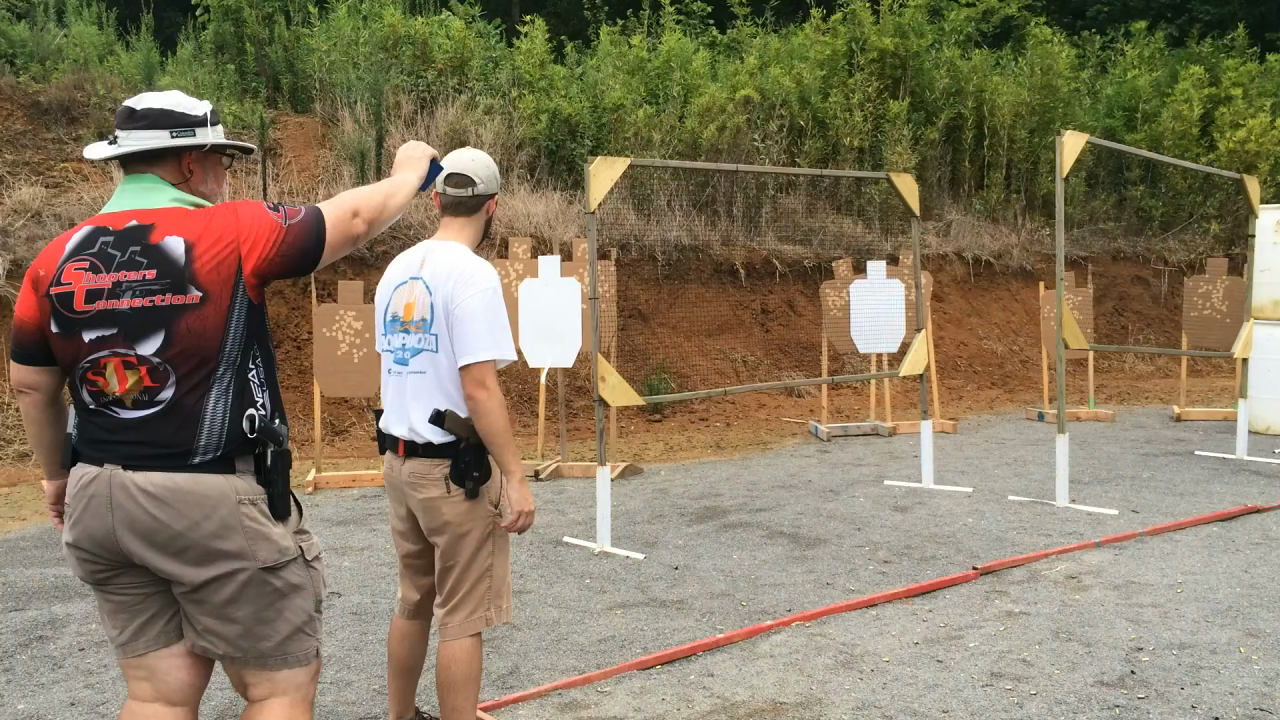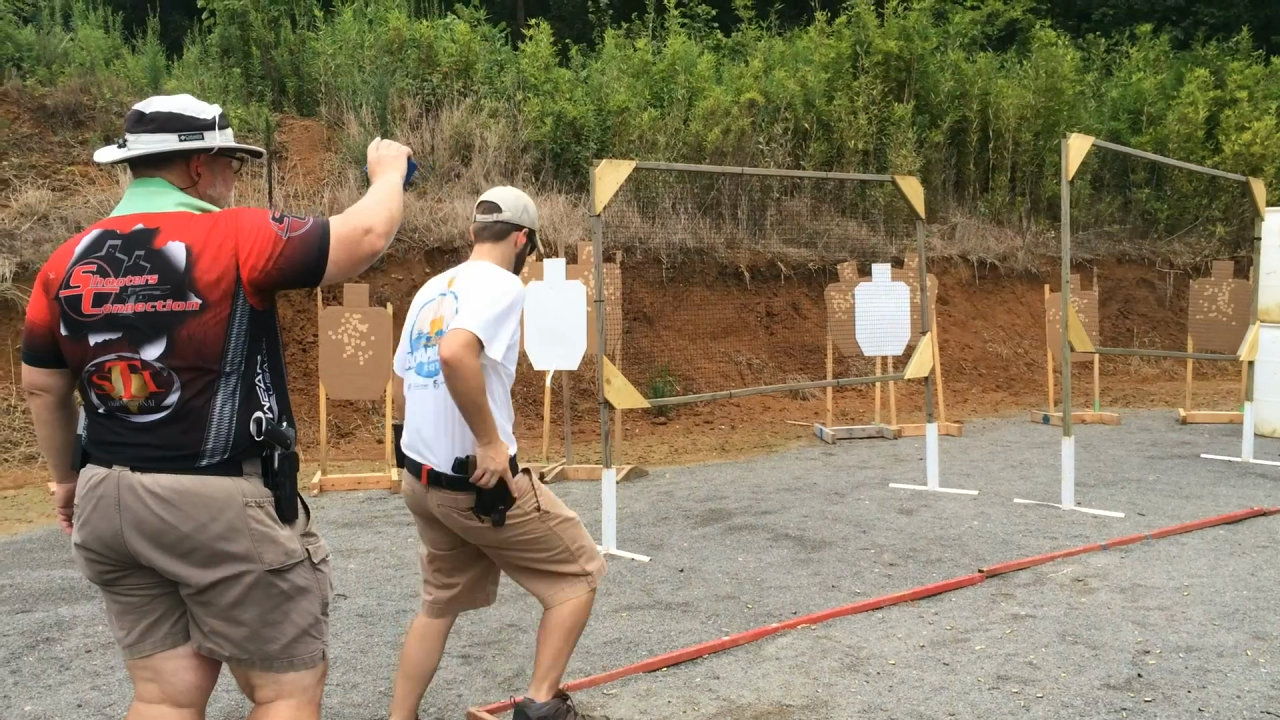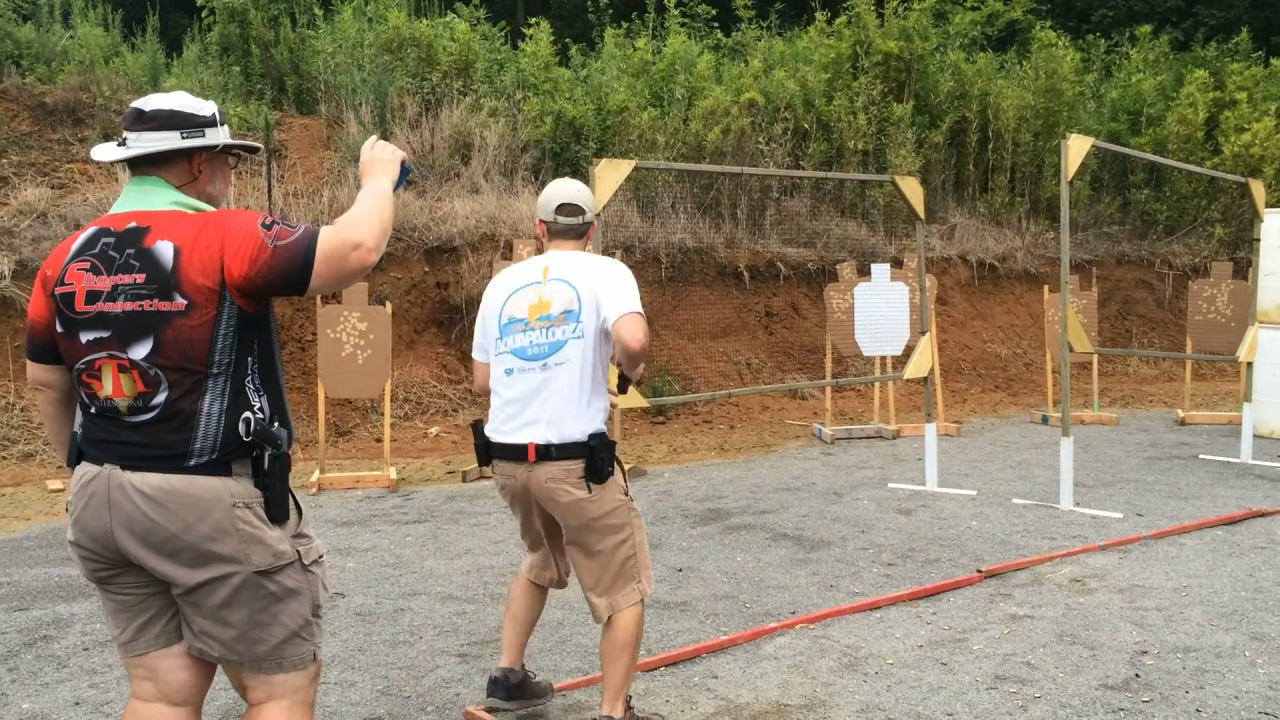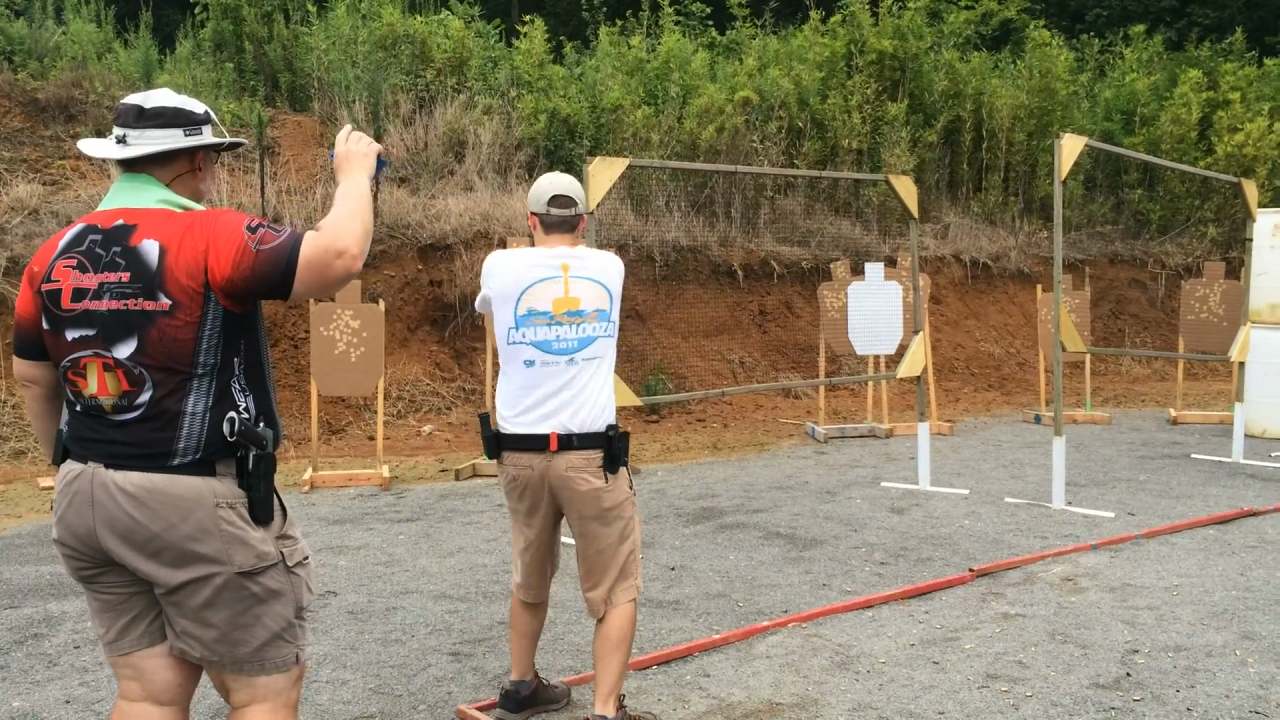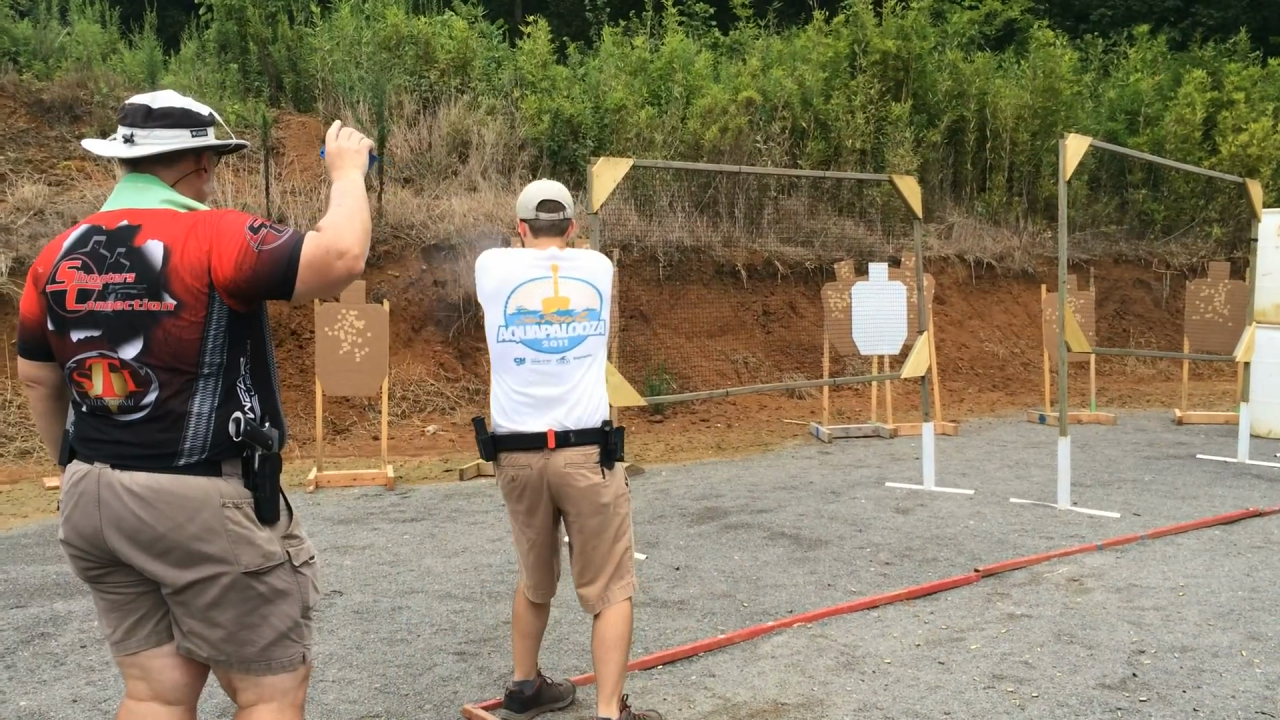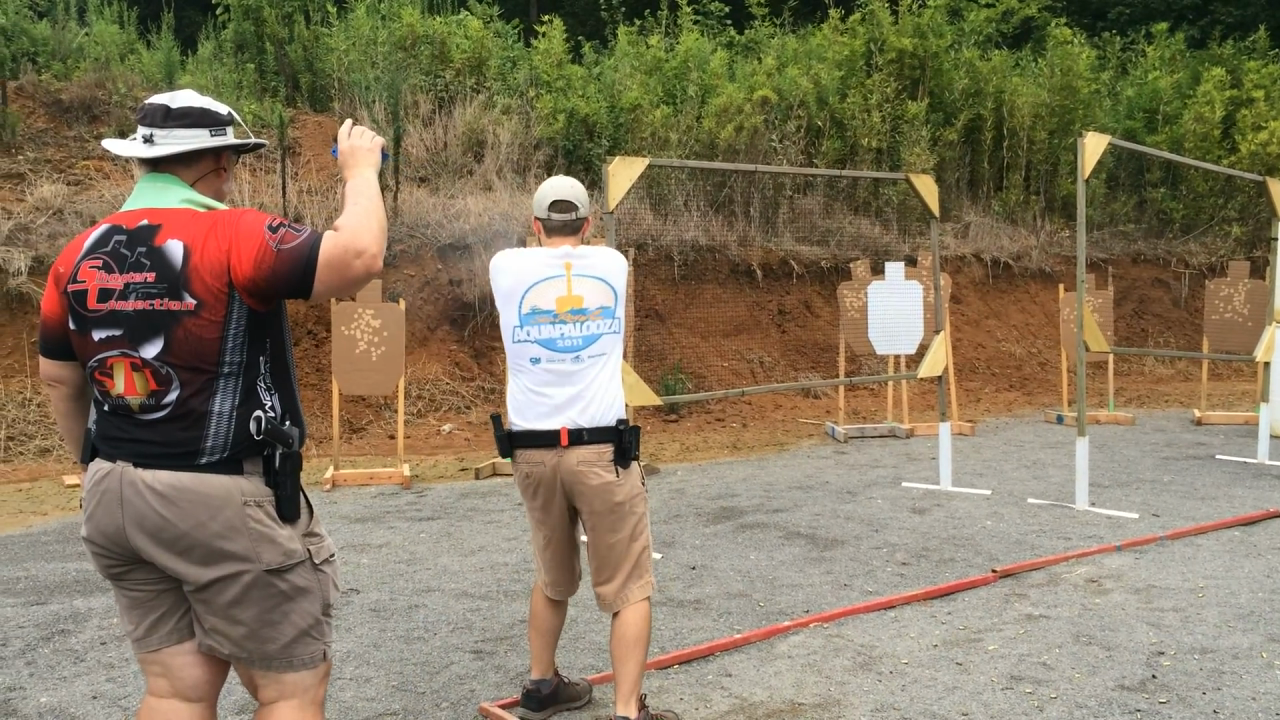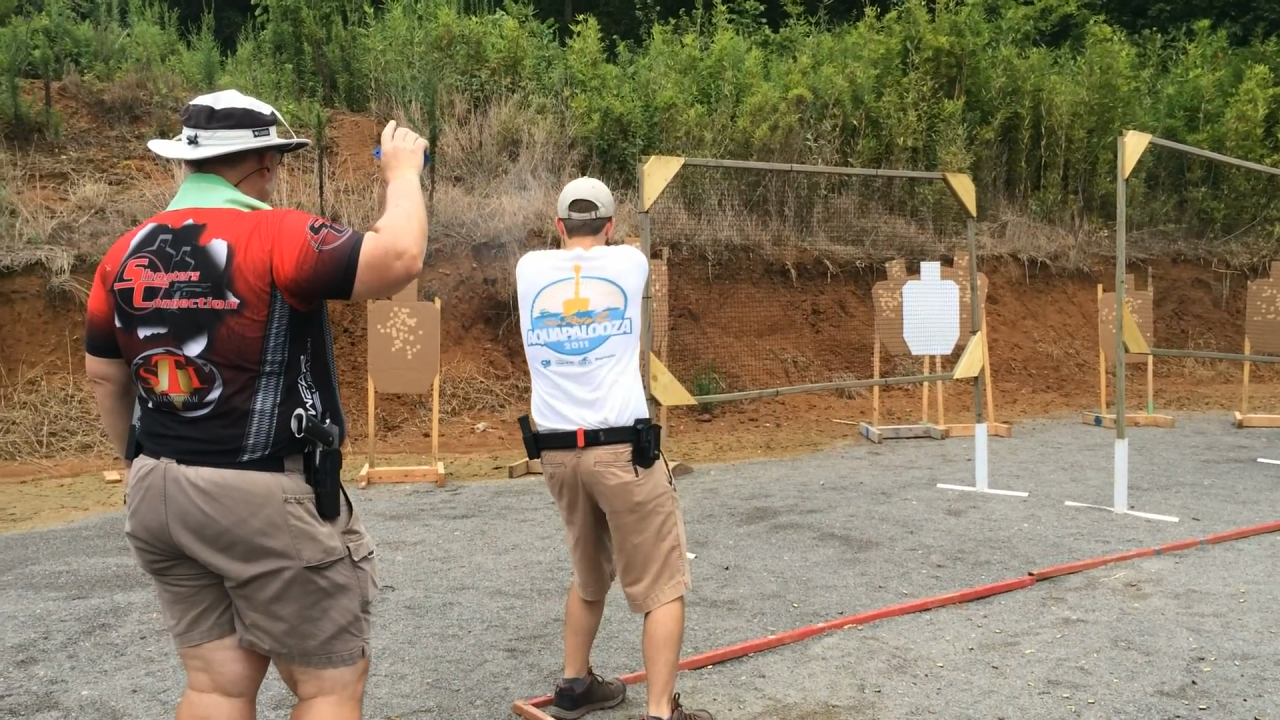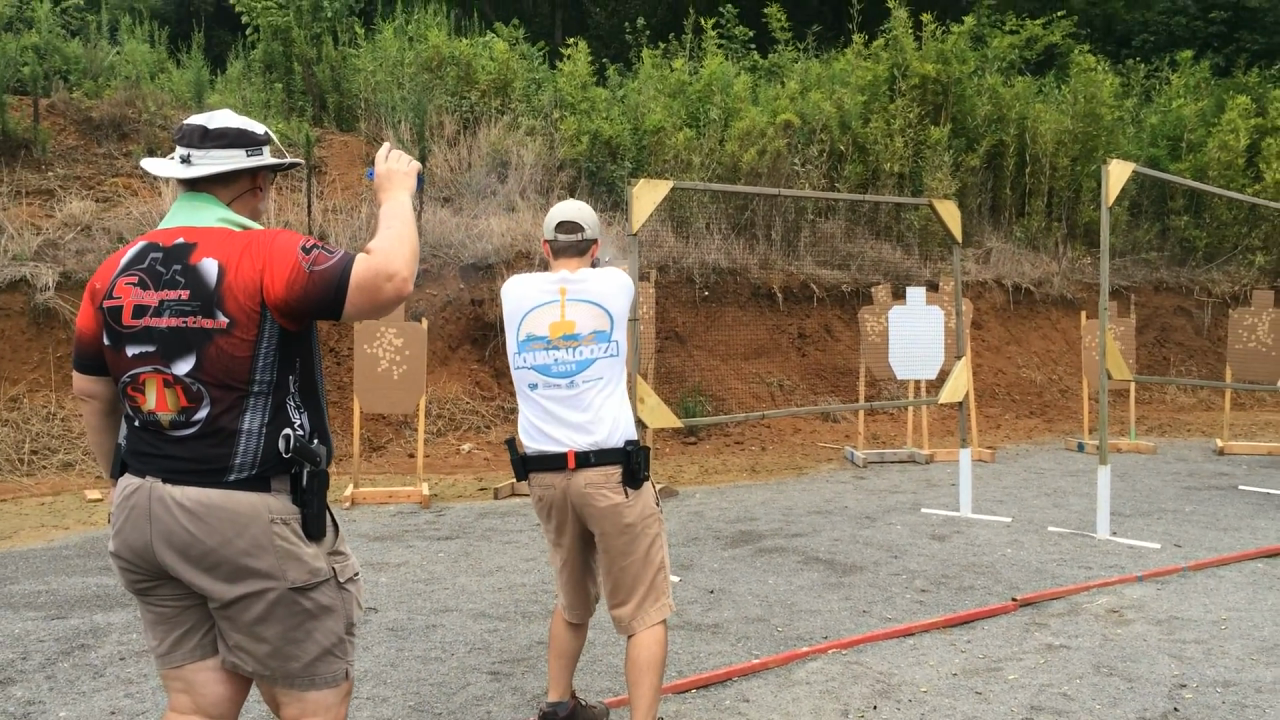
dt=0.4s
person 1, frame 1
left shoulder: (57, 259)
right shoulder: (231, 233)
left elbow: (30, 386)
right elbow: (355, 217)
left wrist: (59, 476)
right wrist: (409, 172)
left hip: (99, 500)
right hip: (212, 500)
person 1, frame 2
left shoulder: (67, 262)
right shoulder: (235, 239)
left elbow: (41, 388)
right elbow: (366, 236)
left wrist: (68, 478)
right wrist: (388, 173)
left hip: (110, 502)
right hip: (222, 502)
person 1, frame 3
left shoulder: (66, 259)
right shoulder: (225, 239)
left elbow: (46, 382)
right elbow: (356, 249)
left wrist: (85, 469)
right wrist: (378, 178)
left hip: (103, 501)
right hip: (212, 501)
person 1, frame 4
left shoulder: (54, 254)
right shoulder: (211, 238)
left elbow: (33, 380)
right elbow: (340, 256)
right wrist: (354, 174)
left hip: (86, 500)
right hip: (196, 501)
person 1, frame 5
left shoulder: (57, 254)
right shoulder: (215, 238)
left elbow: (36, 379)
right elbow: (341, 257)
right wrist: (348, 172)
left hip: (92, 500)
right hip: (202, 502)
person 1, frame 6
left shoulder: (79, 254)
right shoulder: (235, 237)
left elbow: (59, 381)
right elbow: (359, 256)
right wrist: (360, 171)
left hip: (115, 499)
right hip: (223, 501)
person 1, frame 7
left shoulder: (126, 252)
right shoulder: (277, 236)
left elbow: (105, 376)
right elbow: (399, 257)
right wrist: (402, 172)
left hip: (159, 494)
right hip: (264, 496)
person 1, frame 8
left shoulder: (116, 269)
right shoulder: (268, 257)
left elbow: (91, 394)
right elbow: (389, 279)
left wrist: (128, 486)
right wrist: (395, 195)
left hip: (143, 514)
right hip: (250, 516)
person 2, frame 1
left shoulder: (398, 268)
right shoulder: (473, 274)
right elbow: (479, 387)
right wrist: (515, 476)
left hip: (400, 459)
right hip: (454, 467)
left knee: (414, 606)
right knee: (462, 620)
person 2, frame 2
left shoulder: (430, 289)
right shoulder: (501, 287)
left elbow: (402, 383)
right elbow: (455, 353)
right wrist: (489, 440)
left hip: (420, 477)
right hip: (477, 483)
left knee: (440, 603)
right knee: (580, 571)
person 2, frame 3
left shoulder: (504, 282)
right shoulder: (607, 273)
left elbow: (480, 380)
right elbow: (632, 343)
right wrist: (626, 362)
left hip: (508, 460)
right hip: (576, 463)
left knee: (541, 564)
right knee: (624, 591)
left ankle: (507, 675)
person 2, frame 4
left shoulder: (500, 266)
right shoulder: (610, 268)
left hip: (520, 454)
right hip: (590, 454)
left knee: (531, 578)
right knee: (615, 588)
person 2, frame 5
left shoulder: (492, 266)
right shoulder: (598, 267)
left hip: (518, 454)
right hip: (586, 452)
left knee: (534, 577)
right knee: (610, 587)
person 2, frame 6
left shoulder: (505, 266)
right shoulder: (612, 263)
left hip: (533, 452)
right hip: (600, 450)
left knee: (554, 574)
right knee: (628, 587)
person 2, frame 7
left shoulder: (529, 268)
right shoulder: (630, 261)
left hip: (558, 452)
right hip: (621, 448)
left knee: (589, 575)
right knee: (661, 587)
person 2, frame 8
left shoulder: (515, 291)
right shoulder: (615, 284)
left hip: (545, 475)
right hip: (611, 471)
left knee: (573, 599)
right knee: (645, 610)
